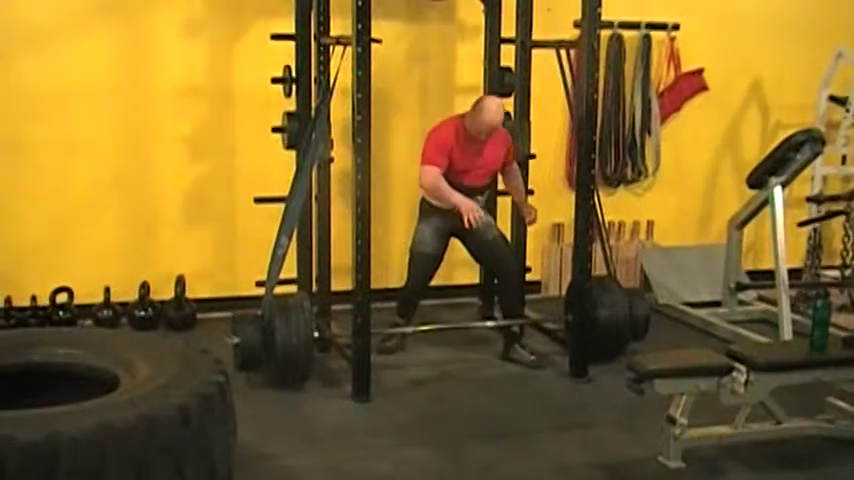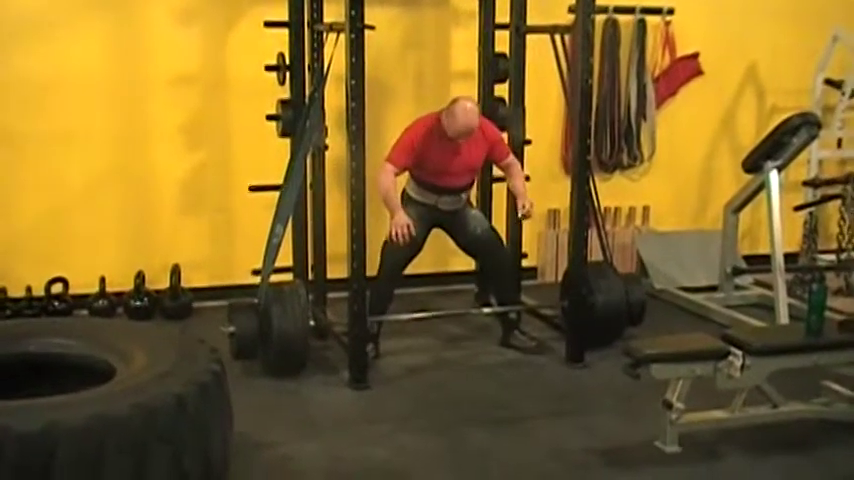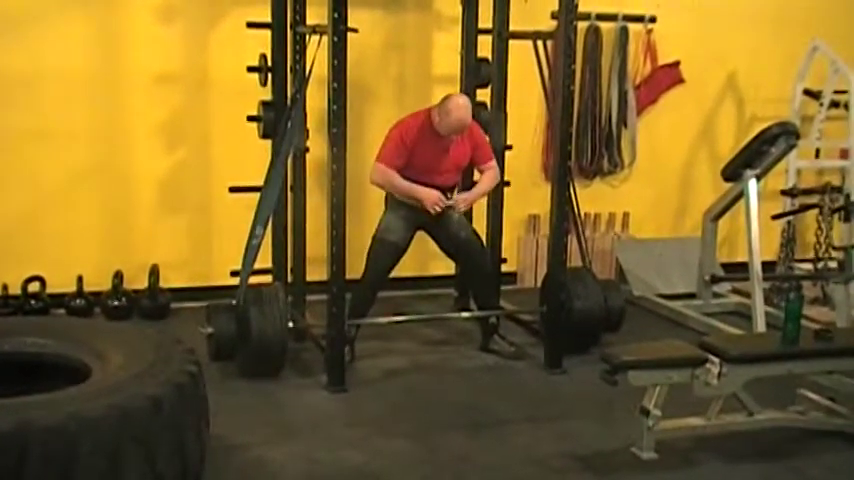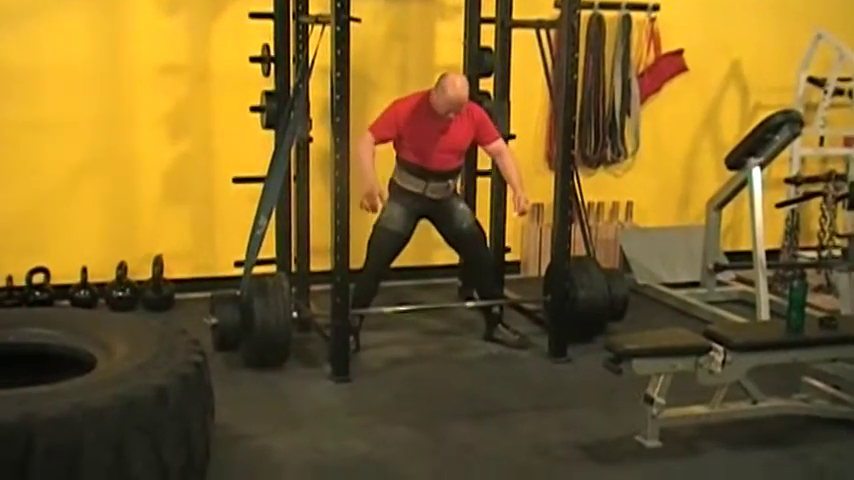
dt=1s
person 1, frame 1
left shoulder: (502, 137)
right shoulder: (444, 134)
left elbow: (510, 170)
right elbow: (428, 178)
left wrist: (523, 203)
right wrist: (461, 202)
left hip: (476, 213)
right hip: (438, 211)
left knee: (510, 269)
right knee: (418, 276)
left ankle: (513, 341)
right ankle: (399, 329)
person 1, frame 2
left shoulder: (487, 131)
right shoulder: (419, 132)
left elbow: (510, 164)
right elbow: (386, 174)
left wrist: (521, 195)
right wrist: (397, 213)
left hip: (459, 205)
right hip: (419, 204)
left knee: (498, 257)
right knee: (391, 263)
left ankle: (511, 328)
right ankle: (370, 334)
person 1, frame 3
left shoulder: (472, 132)
right shoulder: (408, 128)
left elbow: (492, 171)
right elbow: (378, 174)
left wrist: (473, 194)
right wrist: (421, 193)
left hip: (445, 206)
right hip: (404, 205)
left knee: (481, 263)
right knee: (376, 269)
left ankle: (490, 333)
right ankle: (346, 337)
person 1, frame 4
left shoulder: (474, 115)
right shoulder: (405, 109)
left elbow: (500, 151)
right elbow: (366, 141)
left wrist: (517, 188)
right wrist: (370, 182)
left hip: (447, 195)
right hip: (406, 193)
left knee: (480, 253)
right knee: (377, 259)
left ankle: (495, 323)
right ankle: (351, 327)
